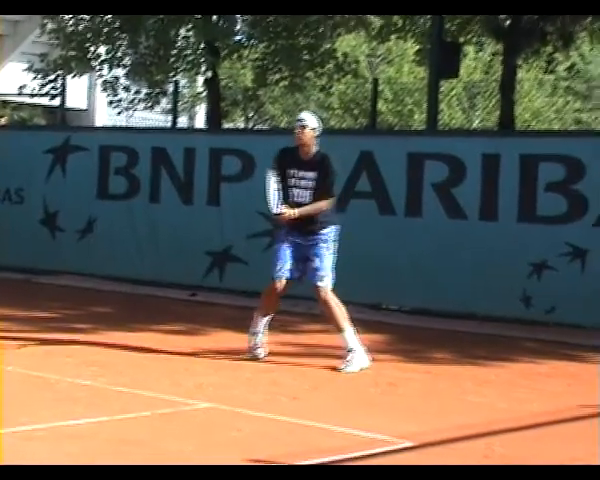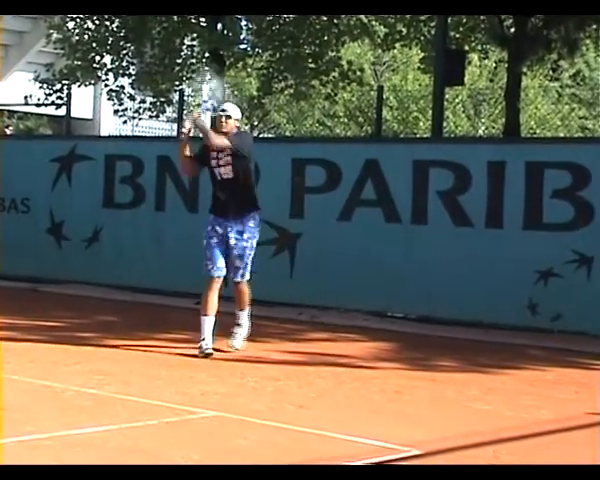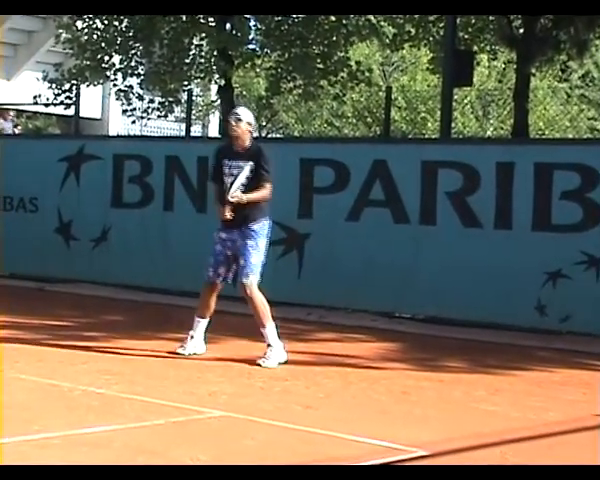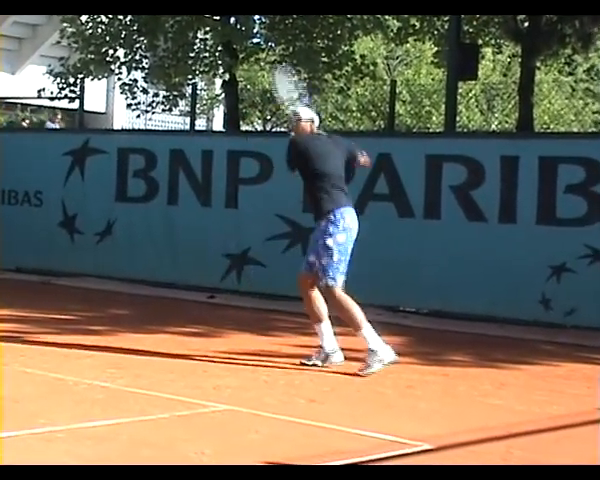
dt=1s
person 1, frame 1
left shoulder: (325, 162)
right shoulder: (284, 156)
left elbow: (326, 203)
left wrist: (297, 212)
right wrist: (282, 212)
left hip: (320, 233)
right hip: (291, 233)
left knee: (323, 291)
right knee: (276, 286)
left ankle: (357, 351)
right ankle: (256, 336)
person 1, frame 2
left shoulder: (244, 138)
right shoulder: (205, 147)
left elbow: (218, 142)
right elbow: (188, 170)
left wrist: (202, 125)
right wrist: (185, 139)
left hip: (244, 220)
right hip: (217, 219)
left knee: (239, 279)
right knee: (214, 279)
left ankle: (241, 325)
right ankle: (205, 339)
person 1, frame 3
left shoulder: (259, 154)
right shoulder: (222, 153)
left elbow: (266, 191)
left wrist: (244, 198)
right wrist: (224, 206)
left hip: (254, 227)
right hip: (227, 228)
left knee: (249, 286)
right knee: (212, 284)
left ankle: (275, 346)
right ankle: (196, 339)
person 1, frame 4
left shoulder: (297, 144)
right shoulder: (336, 142)
left elbow: (293, 165)
right elbow: (364, 160)
left hip: (334, 220)
right hip: (341, 218)
left knee: (333, 290)
right knee: (306, 281)
left ankle: (378, 348)
right ankle: (329, 349)
